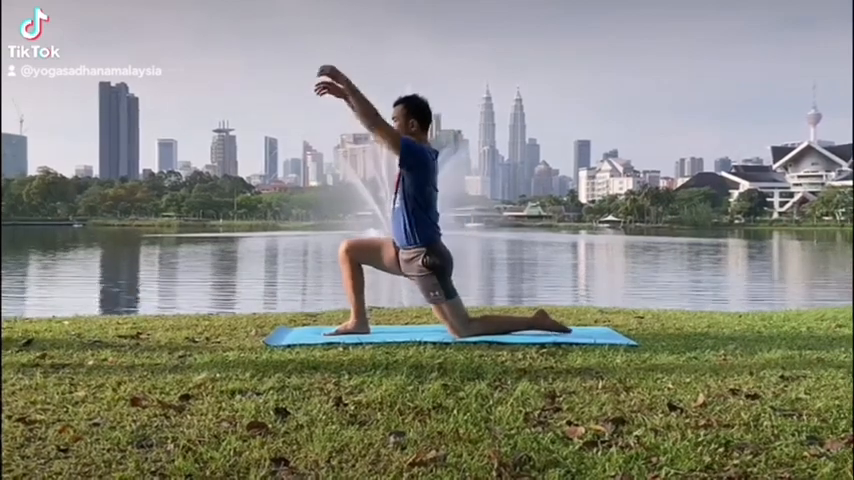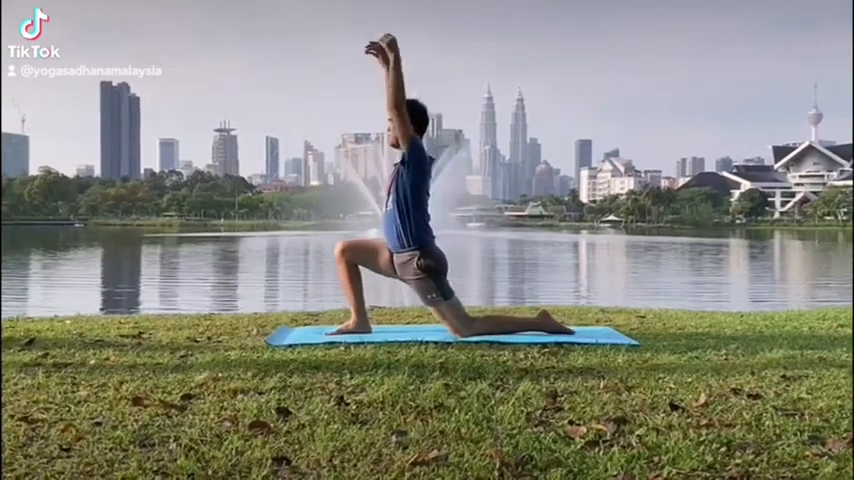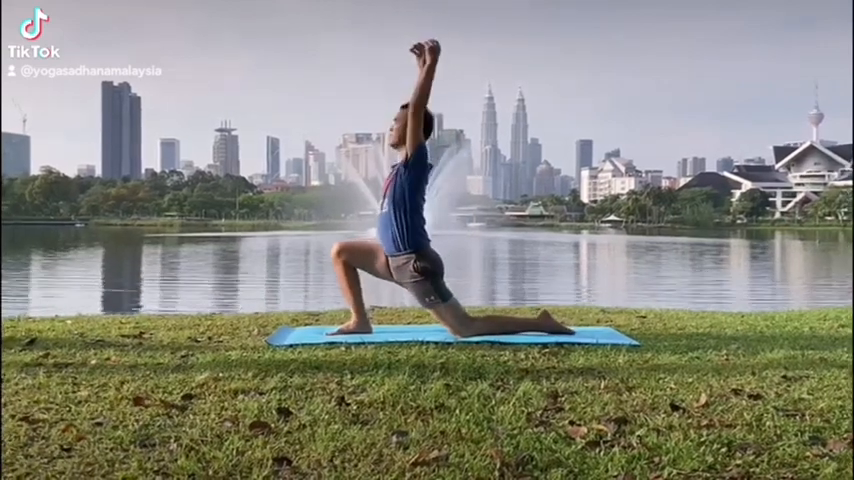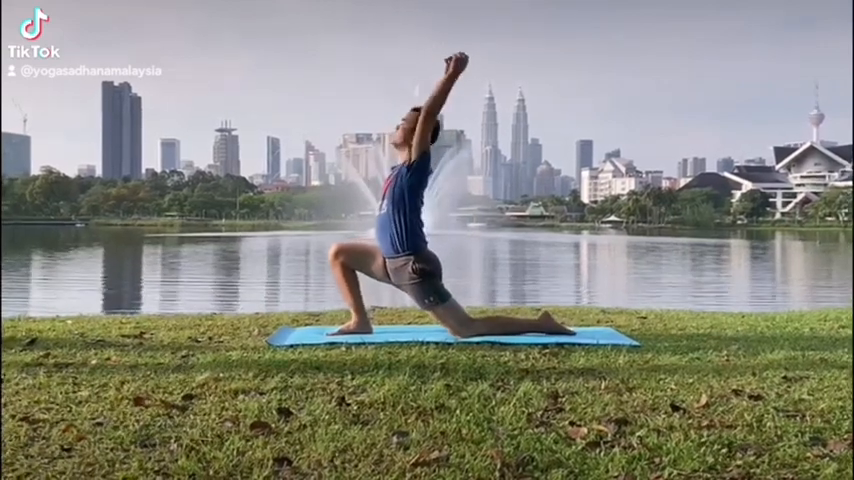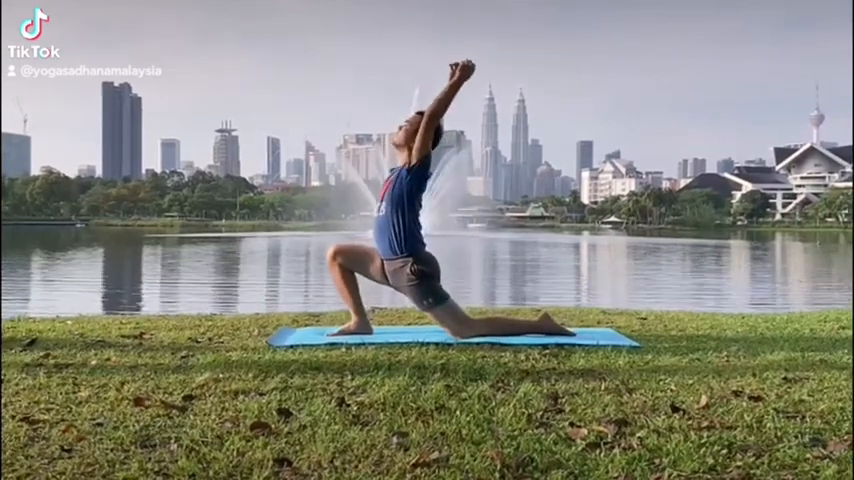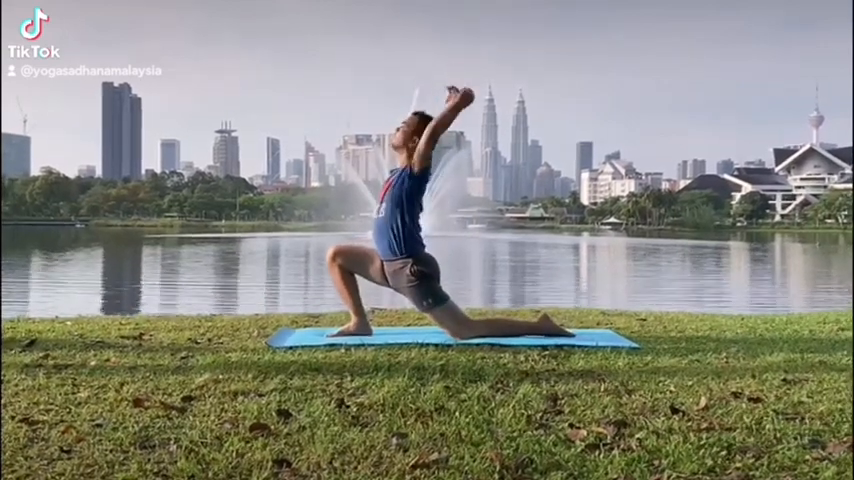
dt=0.3s
person 1, frame 1
left shoulder: (416, 154)
right shoulder: (417, 155)
left elbow: (375, 124)
right elbow: (377, 125)
left wrist: (345, 81)
right wrist: (345, 93)
left hip: (425, 258)
right hip: (406, 251)
left knee: (464, 330)
right knee: (348, 250)
left ankle: (536, 322)
right ankle: (358, 321)
person 1, frame 2
left shoulder: (415, 159)
right shoulder: (410, 162)
left elbow: (399, 108)
right elbow: (400, 108)
left wrist: (393, 60)
right wrist: (387, 63)
left hip: (419, 261)
right hip: (400, 255)
left knee: (465, 328)
right knee: (344, 251)
left ankle: (539, 323)
right ankle: (359, 321)
person 1, frame 3
left shoulder: (415, 162)
right shoulder: (404, 165)
left elbow: (417, 111)
right elbow: (414, 110)
left wrist: (430, 65)
right wrist: (425, 66)
left hip: (415, 264)
right hip: (396, 258)
left knee: (465, 328)
right knee: (340, 252)
left ankle: (540, 323)
right ankle: (359, 321)
person 1, frame 4
left shoulder: (415, 167)
right shoulder: (404, 168)
left elbow: (428, 116)
right elbow: (427, 115)
left wrist: (452, 76)
right wrist: (448, 77)
left hip: (414, 266)
right hip: (393, 261)
left knee: (466, 329)
right knee: (339, 254)
left ankle: (540, 324)
right ankle: (360, 321)
person 1, frame 5
left shoulder: (415, 169)
right shoulder: (402, 170)
left elbow: (430, 120)
right elbow: (430, 119)
left wrist: (457, 82)
right wrist: (454, 82)
left hip: (411, 268)
right hip: (391, 263)
left knee: (465, 329)
right knee: (336, 255)
left ankle: (539, 325)
right ankle: (360, 322)
person 1, frame 6
left shoulder: (414, 172)
right shoulder: (401, 173)
left elbow: (432, 133)
right elbow: (432, 132)
left wrist: (457, 105)
right wrist: (451, 107)
left hip: (411, 270)
right hip: (391, 264)
left knee: (465, 331)
right knee: (337, 256)
left ankle: (539, 326)
right ankle: (359, 323)
